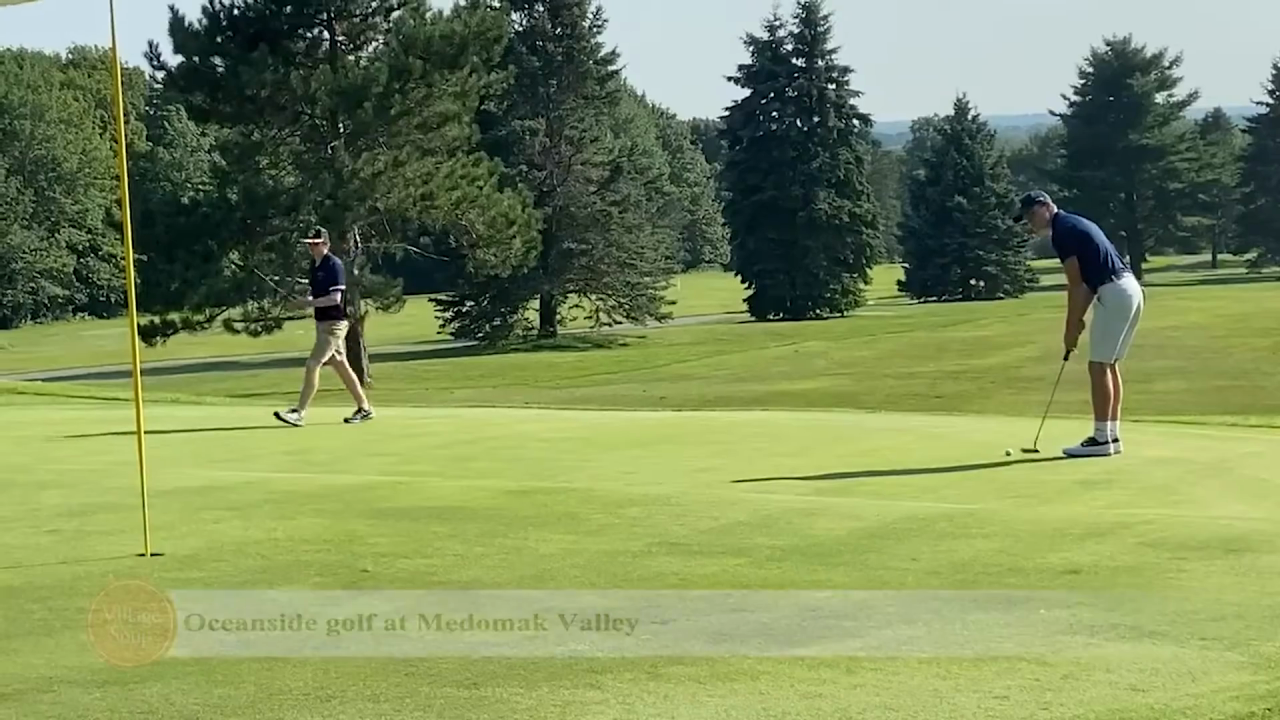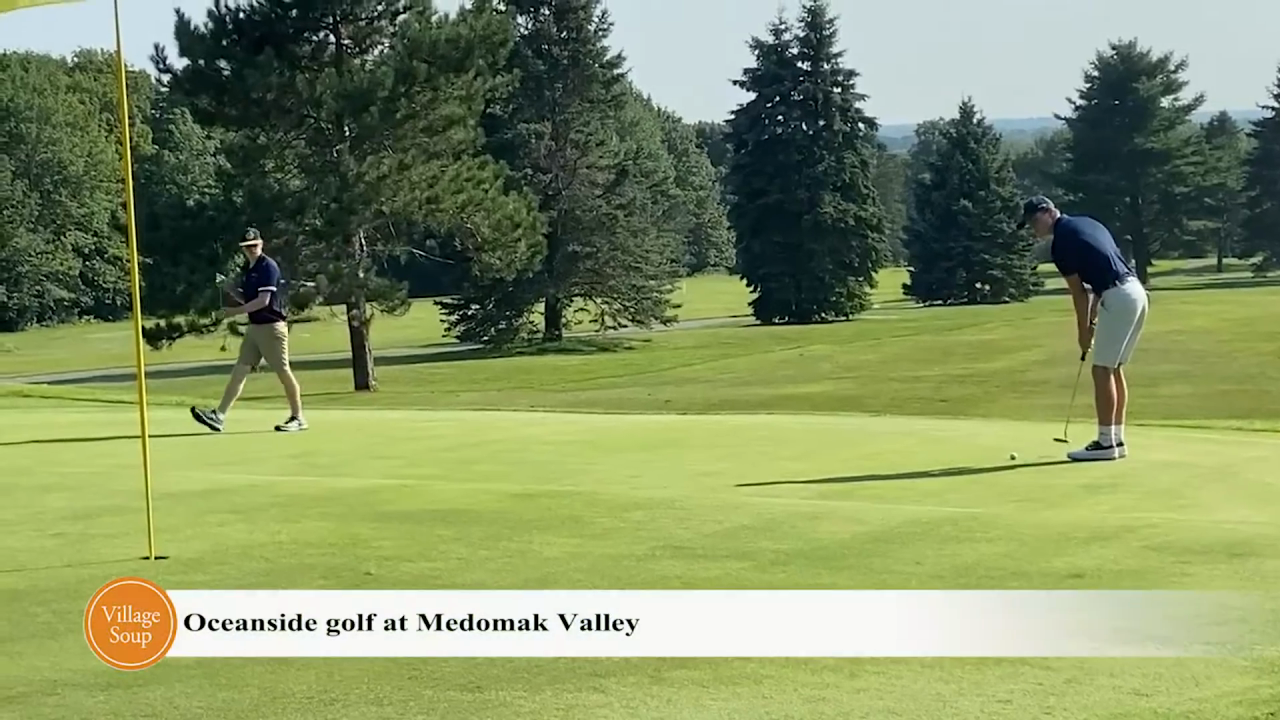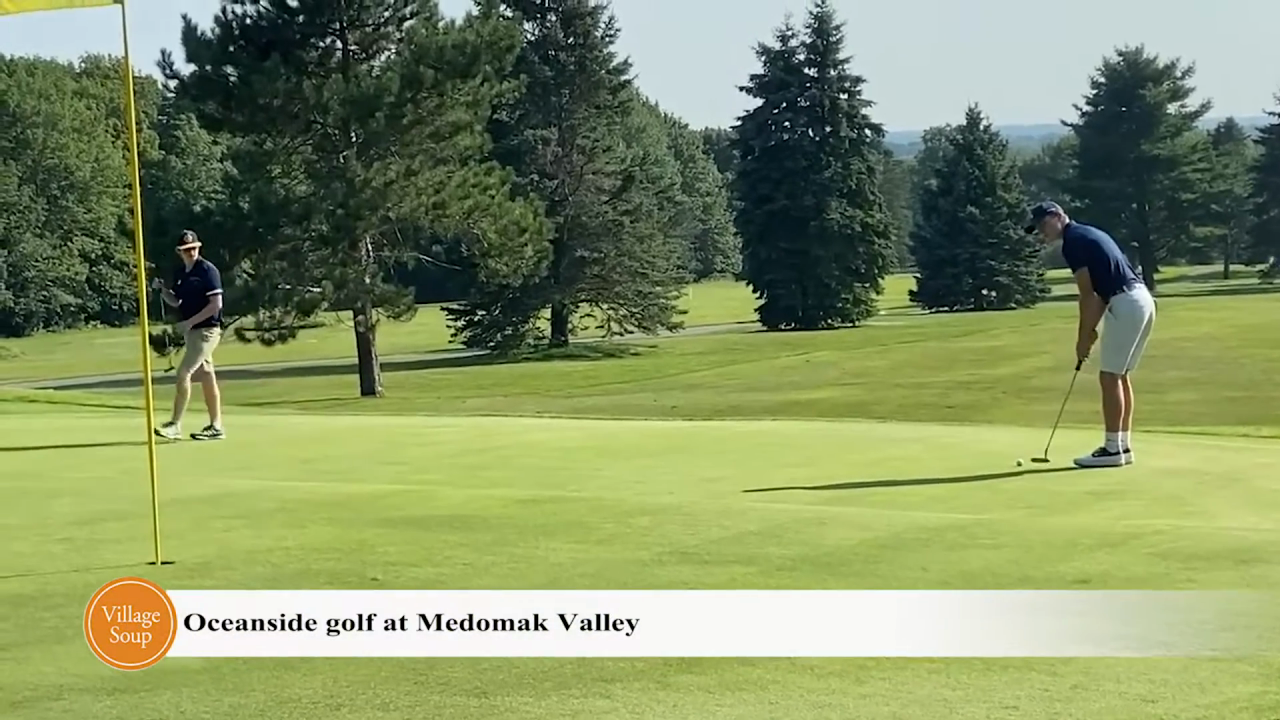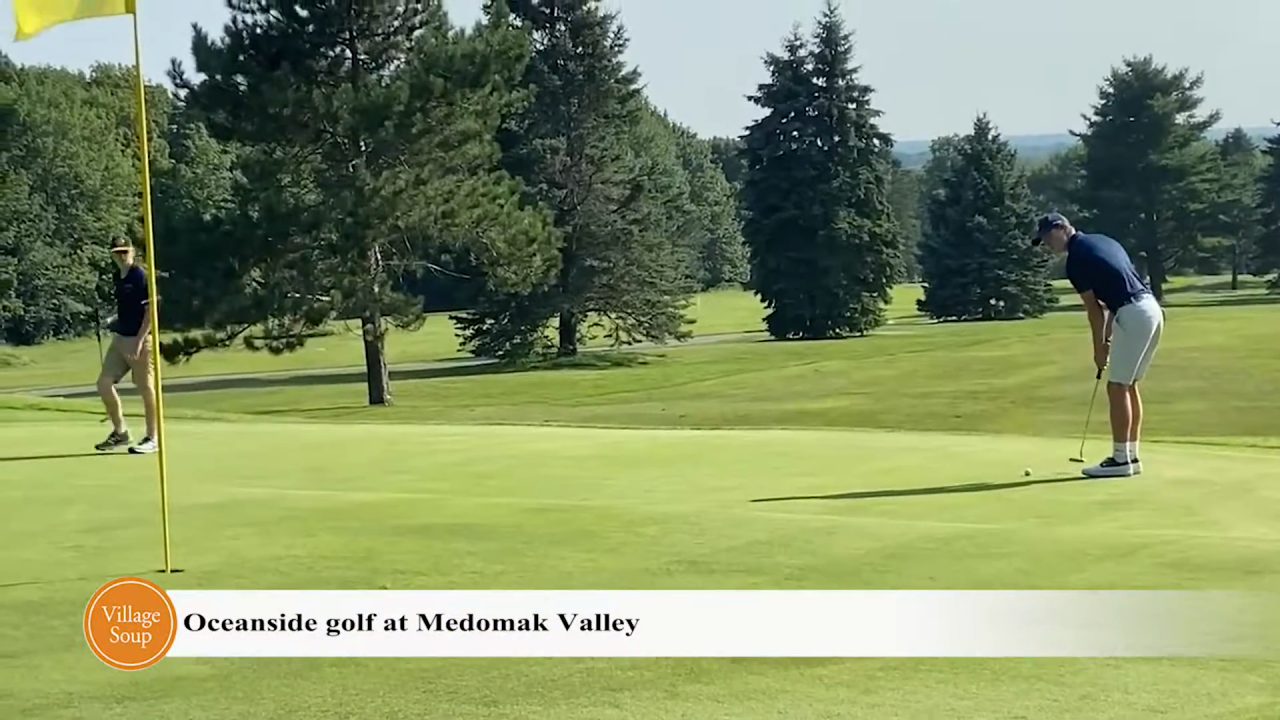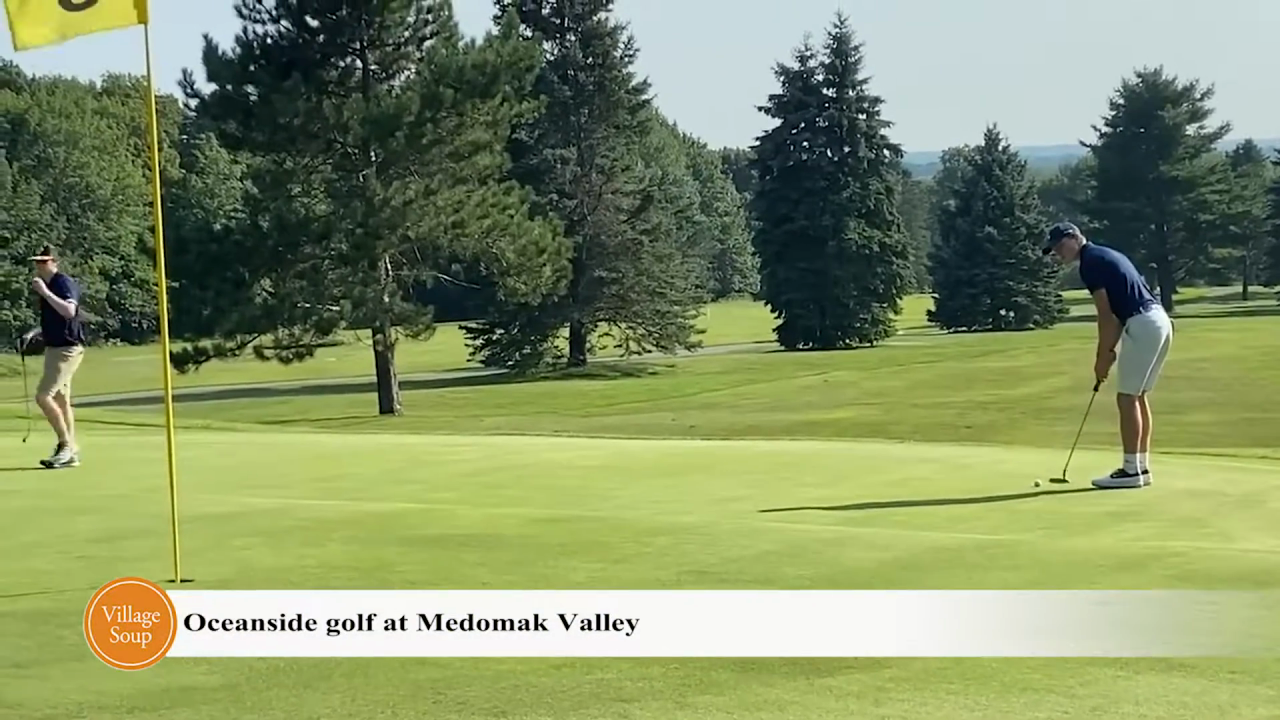
dt=0.5s
person 1, frame 1
left shoulder: (1062, 231)
right shoulder: (1075, 224)
left elbow: (1075, 283)
left wrist: (1071, 327)
right wrist: (1078, 319)
left hip: (1115, 294)
right hip: (1129, 290)
left knee: (1099, 366)
right knee: (1108, 365)
left ankle: (1101, 439)
right ankle: (1111, 436)
person 1, frame 2
left shoulder: (1061, 242)
right shoulder: (1085, 223)
left elbow: (1079, 292)
left wrist: (1083, 330)
right wrist: (1093, 319)
left hip: (1118, 298)
right hip: (1134, 293)
left knee: (1102, 370)
right knee: (1113, 369)
left ankle: (1106, 442)
right ankle: (1116, 439)
person 1, frame 3
left shoulder: (1073, 242)
right shoulder: (1088, 234)
left elbow: (1087, 294)
left wrist: (1082, 337)
right wrist: (1092, 330)
left hip: (1126, 305)
right hip: (1141, 300)
left knee: (1110, 377)
right knee: (1120, 375)
left ankle: (1112, 449)
right ankle: (1123, 446)
person 1, frame 4
left shoulder: (1076, 259)
right shoulder: (1100, 240)
left elbow: (1094, 309)
left wrist: (1098, 349)
right wrist: (1108, 338)
left hip: (1134, 315)
right hip: (1150, 310)
left knee: (1117, 387)
right knee: (1129, 385)
left ankle: (1121, 459)
right ankle: (1131, 456)
person 1, frame 5
left shoulder: (1090, 262)
right shoulder: (1105, 255)
left elbow: (1106, 314)
left wrist: (1101, 357)
right wrist: (1111, 350)
left hip: (1143, 326)
right hip: (1158, 321)
left knee: (1127, 398)
right knee: (1138, 396)
left ankle: (1131, 470)
right ankle: (1141, 467)
person 2, frame 1
left shoulder: (334, 265)
right shoulder: (314, 265)
left elbow: (335, 299)
left wrist: (307, 302)
right wrist: (306, 300)
left hip: (333, 324)
right hip: (322, 324)
left knee: (312, 365)
right knee: (341, 368)
left ankle: (299, 412)
right ankle: (364, 408)
person 2, frame 2
left shoulder: (268, 266)
right shoulder: (248, 268)
left elbow: (263, 301)
left wrist: (233, 311)
right wrist: (229, 289)
left hip: (271, 327)
right hip: (253, 328)
left knee: (282, 372)
right knee: (239, 371)
left ankle: (297, 418)
right ankle: (218, 416)
person 2, frame 3
left shoulder: (208, 270)
right shoulder: (180, 272)
left elbow: (216, 304)
right elbow: (175, 302)
left wrist: (189, 322)
right wrist: (161, 289)
left hip: (206, 332)
right hip: (191, 332)
left knee: (182, 374)
right knee: (206, 379)
left ankle: (175, 424)
right ankle: (215, 426)
person 2, frame 4
left shoulder: (140, 276)
right shoulder: (118, 276)
left elbow: (150, 310)
left wrist: (139, 341)
right wrist: (114, 319)
left hip: (142, 341)
right hip: (121, 338)
left knee: (146, 389)
right knee: (104, 384)
left ankle: (151, 438)
right ankle: (120, 431)
person 2, frame 5
left shoulder: (65, 283)
right shoulder: (42, 286)
left elbow: (69, 311)
left wrist: (46, 292)
left hip: (66, 350)
right hip: (52, 349)
left knee: (43, 397)
right knee: (61, 401)
left ankle: (66, 444)
right ankle: (68, 450)
